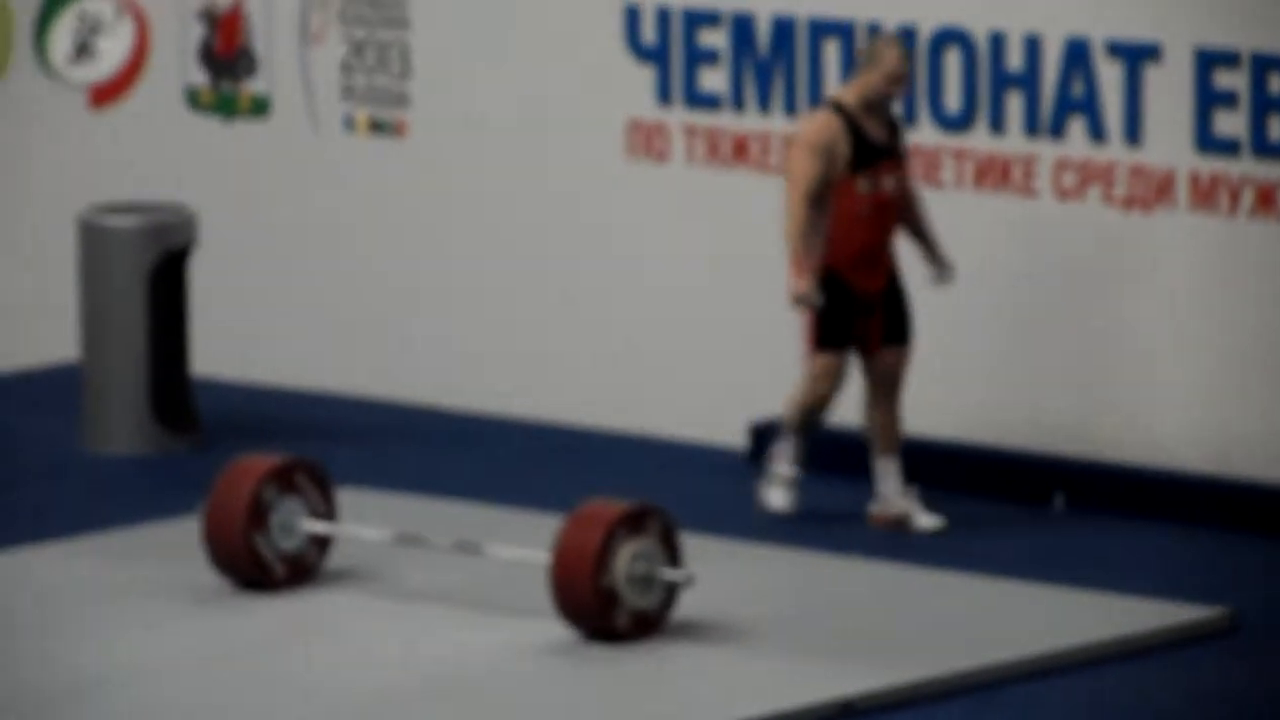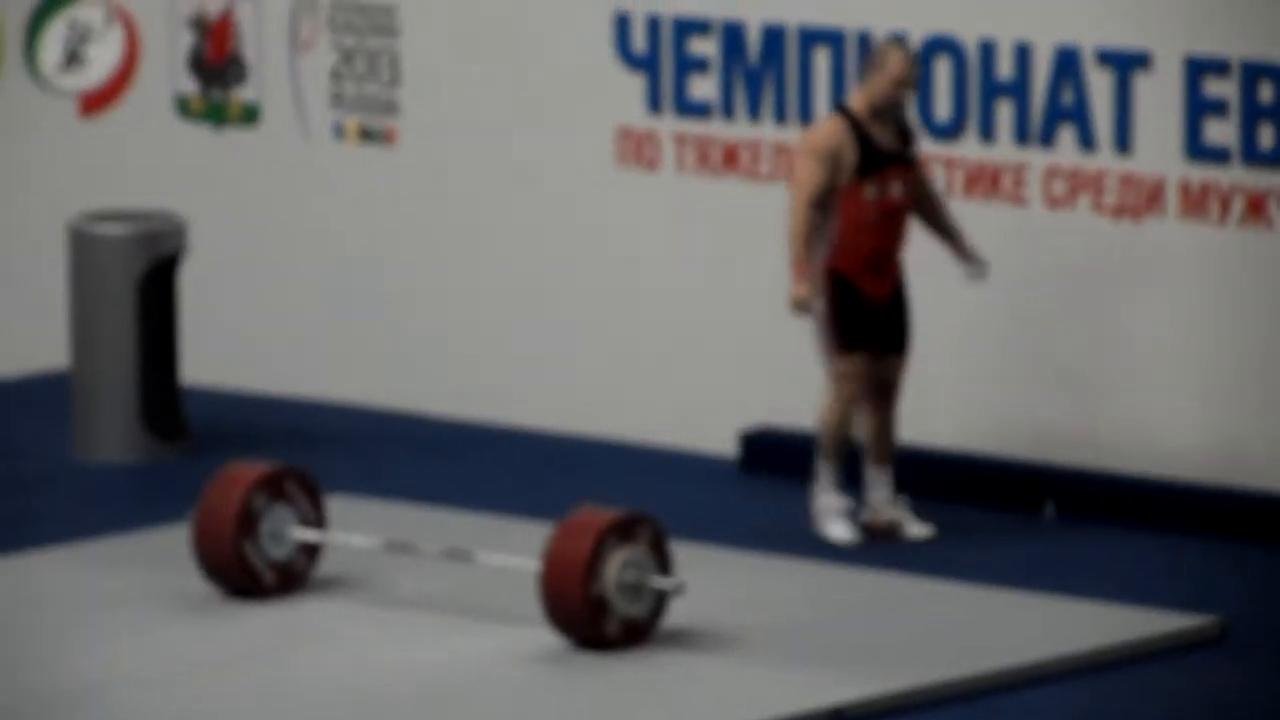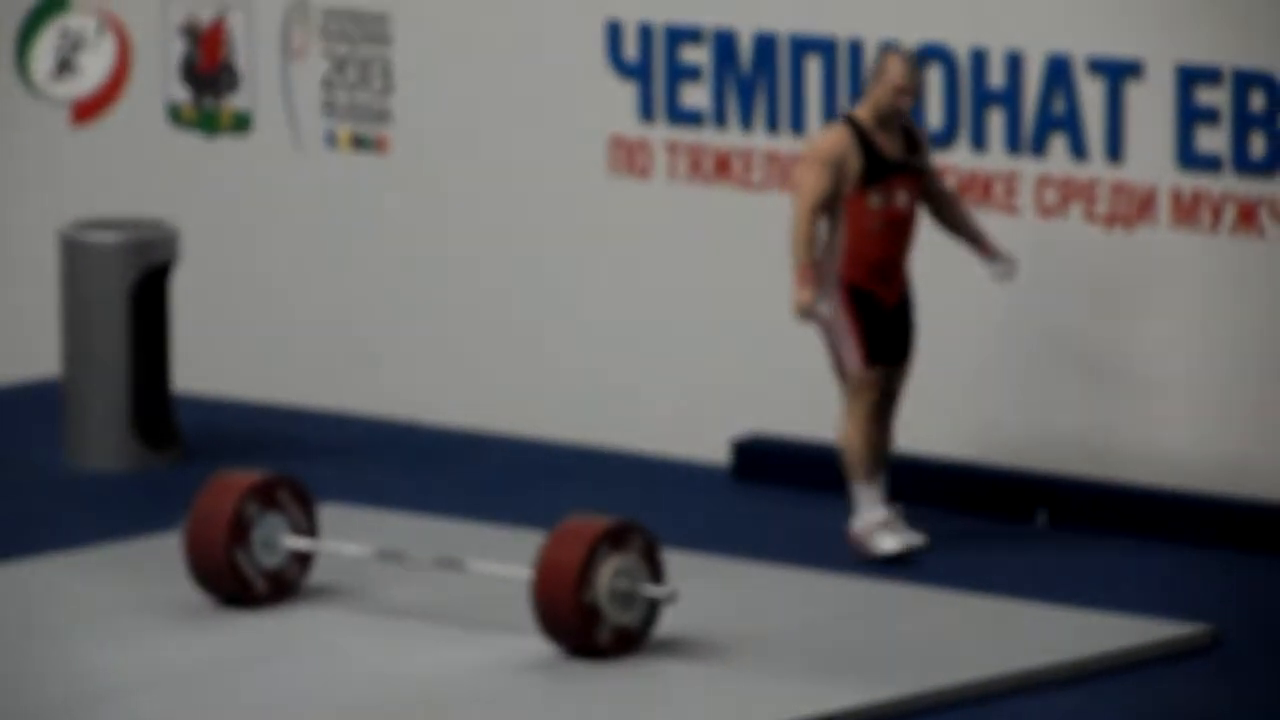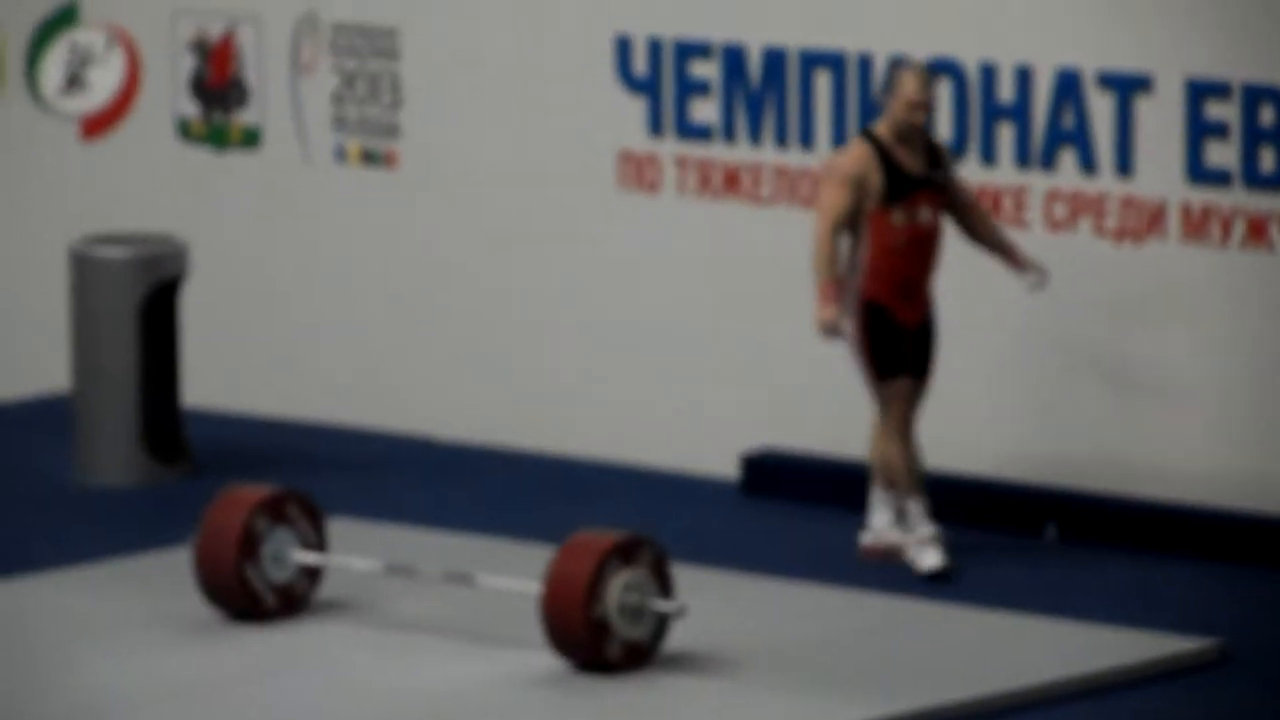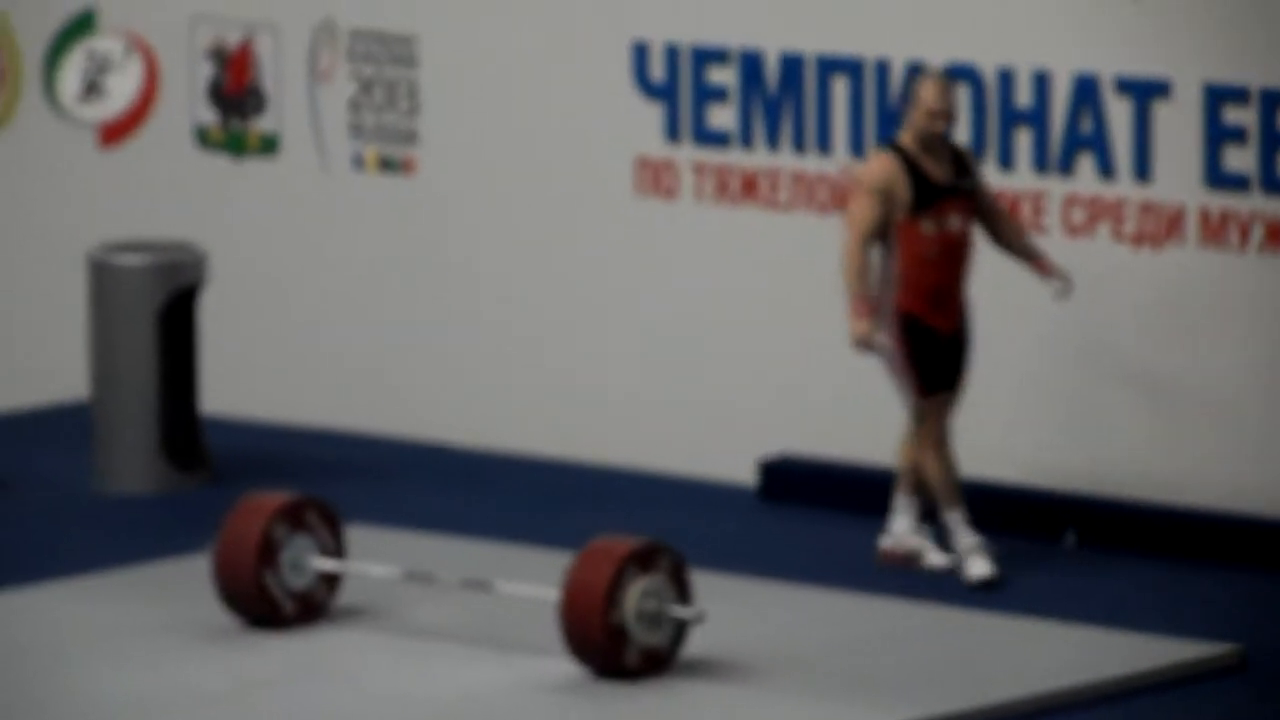
dt=0.1s
person 1, frame 1
left shoulder: (889, 124)
right shoulder: (824, 128)
left elbow: (901, 192)
right elbow: (799, 200)
left wrist: (931, 249)
right wrist: (800, 270)
left hip: (878, 271)
right hip: (830, 274)
left knee: (887, 378)
right knee: (825, 380)
left ankle: (891, 497)
right ankle: (784, 459)
person 1, frame 2
left shoulder: (901, 131)
right shoulder: (832, 134)
left elbow: (921, 196)
right elbow: (802, 206)
left wrist: (960, 248)
right wrist: (800, 276)
left hip: (886, 276)
right hip: (837, 275)
left knee: (885, 388)
right knee: (850, 383)
left ankle: (881, 505)
right ankle: (827, 496)
person 1, frame 3
left shoulder: (912, 140)
right shoulder: (836, 142)
left elbow: (940, 199)
right elbow: (806, 213)
left wrist: (986, 247)
right wrist: (803, 282)
left hip: (892, 284)
right hip: (845, 285)
left knee: (885, 398)
right knee: (864, 394)
left ankle: (875, 513)
right ankle: (868, 516)
person 1, frame 4
left shoulder: (934, 155)
right shoulder: (858, 159)
left elbow: (968, 213)
right elbow: (827, 230)
left wrist: (1016, 258)
right wrist: (826, 298)
left hip: (915, 301)
right hip: (869, 302)
left knee: (900, 414)
right knee: (896, 411)
left ankle: (882, 526)
right ankle: (923, 530)
person 1, frame 5
left shoulder: (961, 162)
right shoulder: (884, 170)
left elbow: (996, 219)
right elbow: (857, 243)
left wrist: (1042, 265)
right wrist: (859, 312)
left hip: (950, 310)
right hip: (904, 313)
left knee: (927, 424)
right knee: (933, 426)
left ankle: (901, 531)
right ankle: (965, 542)
